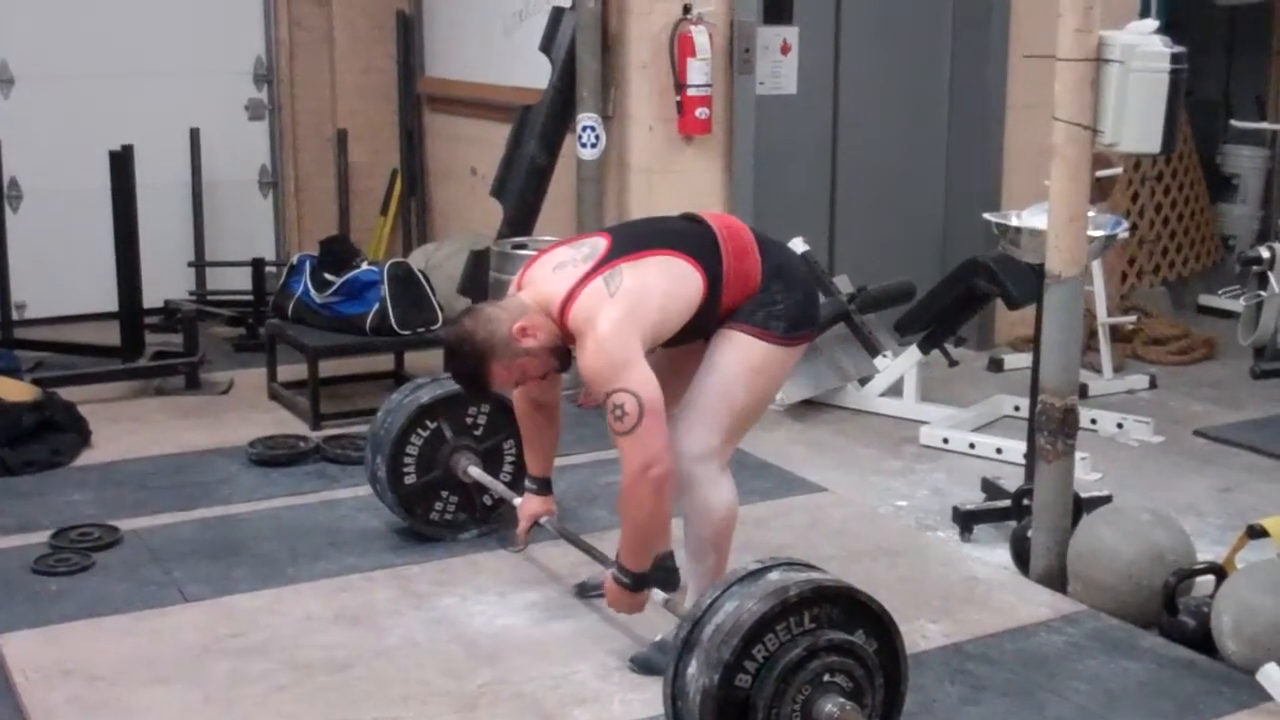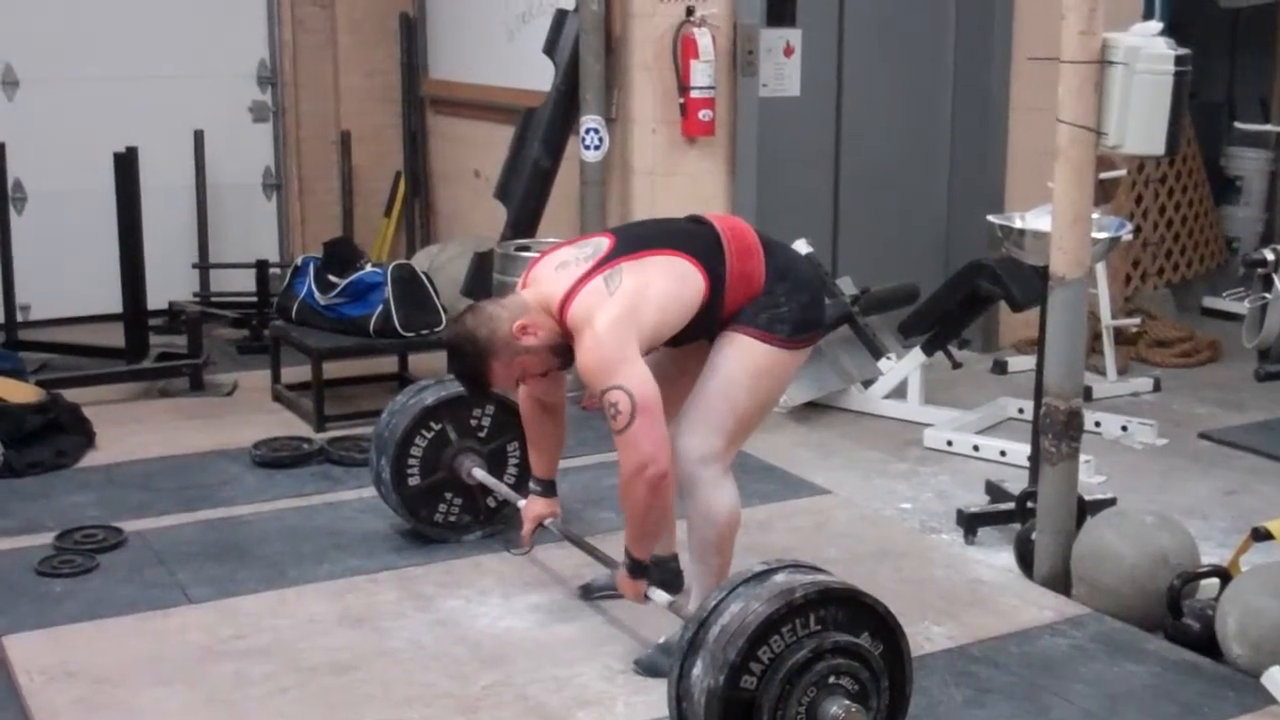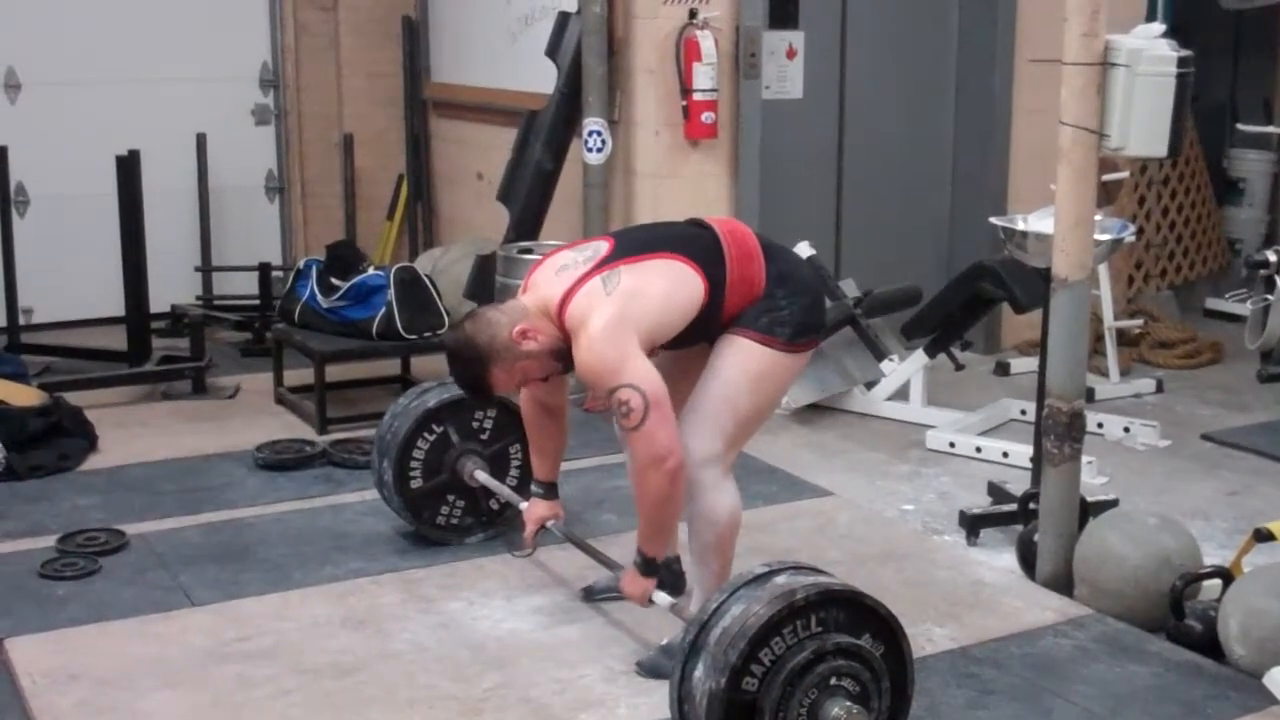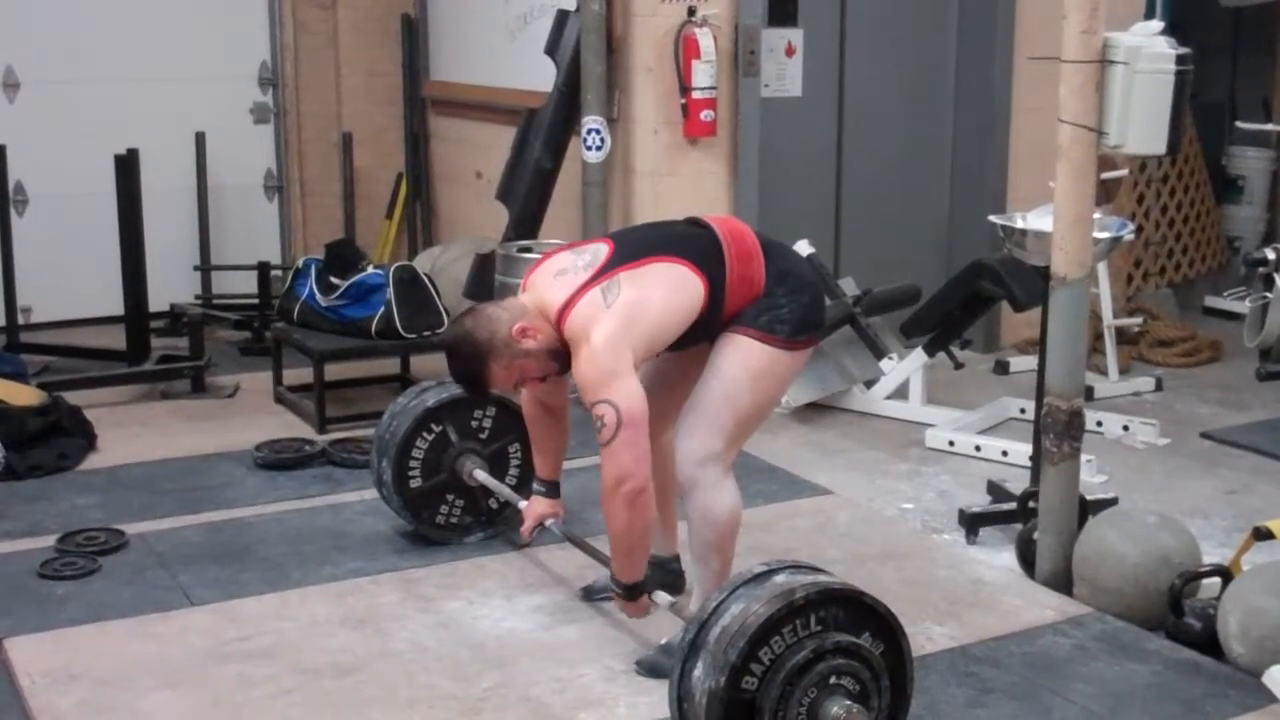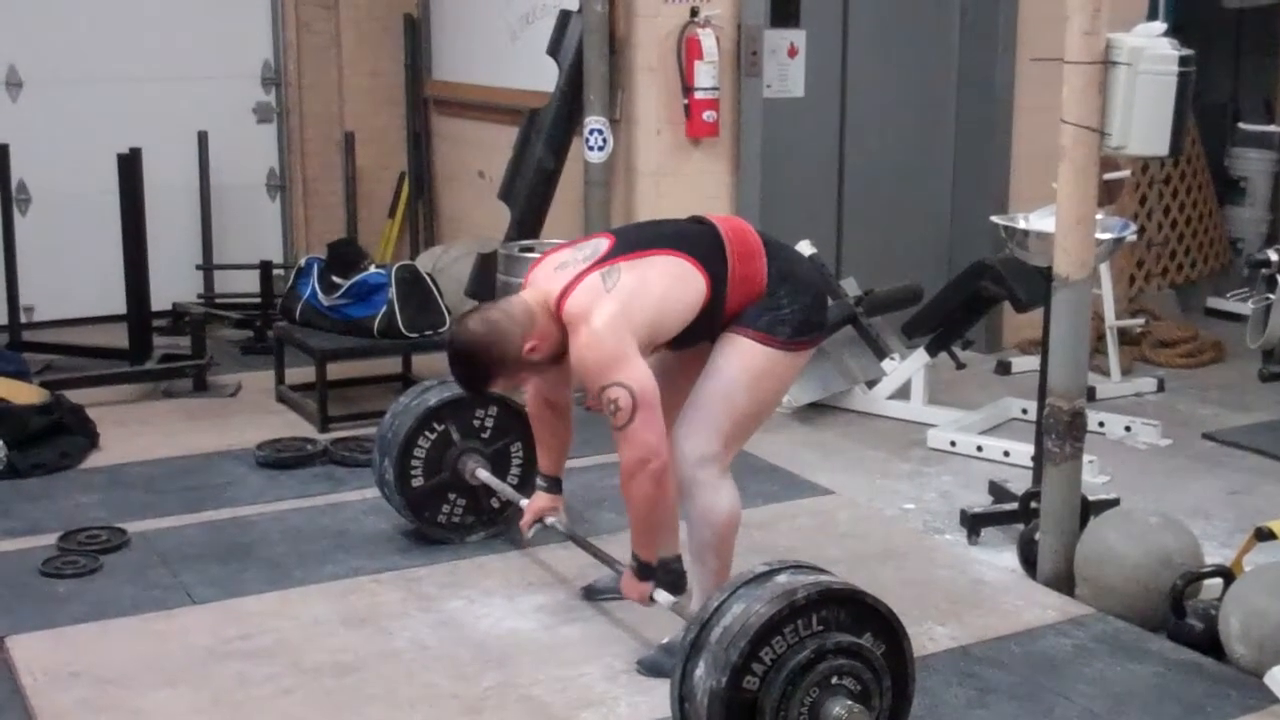
dt=0.4s
person 1, frame 1
left shoulder: (601, 335)
right shoulder: (525, 294)
left elbow: (652, 470)
right elbow: (537, 400)
left wrist: (629, 579)
right wrist: (537, 486)
left hip: (772, 294)
right hip: (715, 279)
left knee: (696, 453)
right knee: (636, 423)
right ankle: (658, 563)
person 1, frame 2
left shoulder: (599, 334)
right shoulder: (530, 293)
left elbow: (649, 467)
right elbow: (541, 399)
left wrist: (634, 566)
right wrist: (541, 487)
left hip: (777, 296)
right hip: (721, 279)
left knee: (696, 453)
right knee: (644, 423)
right ankle: (662, 564)
person 1, frame 3
left shoulder: (598, 336)
right shoulder: (532, 297)
left elbow: (665, 460)
right elbow: (544, 403)
left wrist: (645, 566)
right wrist: (544, 490)
left hip: (778, 300)
right hip: (719, 286)
left knee: (700, 458)
right knee: (637, 422)
right ankle: (667, 567)
person 1, frame 4
left shoulder: (596, 343)
right shoulder: (533, 297)
left elbow: (628, 483)
right elbow: (545, 402)
left wrist: (628, 587)
right wrist: (545, 489)
left hip: (778, 298)
right hip: (720, 277)
left knee: (699, 458)
right knee: (640, 425)
right ankle: (662, 564)
person 1, frame 5
left shoulder: (595, 333)
right shoulder: (535, 293)
left elbow: (647, 461)
right elbow: (549, 398)
left wrist: (643, 567)
right wrist: (548, 485)
left hip: (780, 300)
right hip: (722, 285)
left knee: (696, 457)
right knee: (643, 423)
right ankle: (669, 567)
